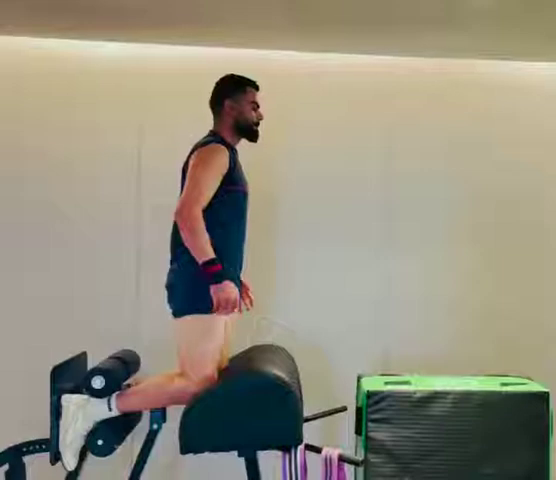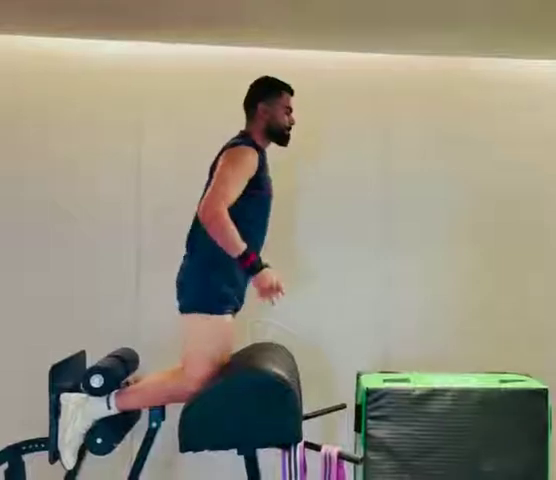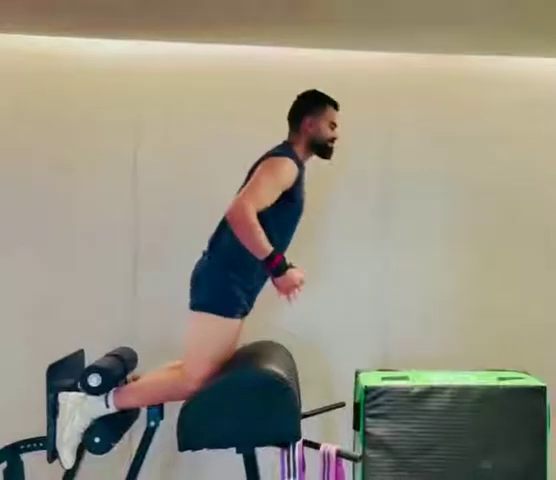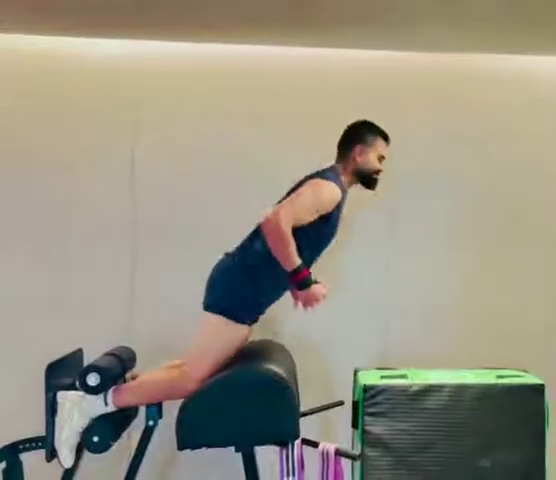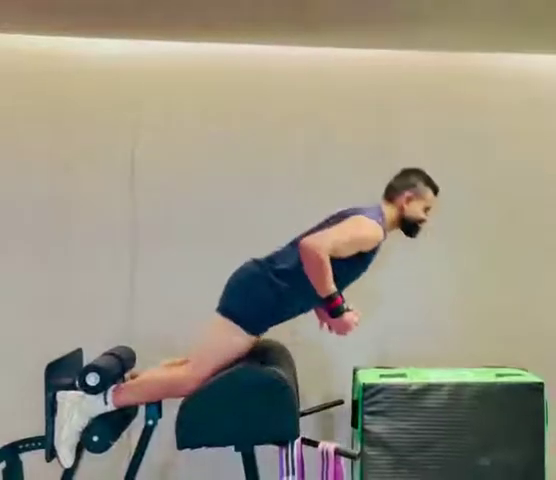
dt=0.3s
person 1, frame 1
left shoulder: (225, 155)
right shoulder: (214, 152)
right elbow: (187, 213)
left wrist: (233, 278)
right wrist: (217, 276)
left hip: (211, 282)
right hip: (199, 285)
left knee: (210, 376)
right knee: (199, 383)
left ankle: (115, 394)
right ankle: (94, 408)
person 1, frame 2
left shoulder: (252, 156)
right shoulder: (244, 153)
right elbow: (211, 210)
left wrist: (253, 270)
right wrist: (255, 266)
left hip: (221, 282)
right hip: (210, 281)
left knee: (204, 374)
right knee: (198, 381)
left ankle: (109, 390)
right ankle: (94, 407)
person 1, frame 3
left shoulder: (288, 165)
right shoulder: (284, 164)
right elbow: (240, 213)
left wrist: (276, 270)
right wrist: (279, 266)
left hip: (234, 283)
right hip: (224, 282)
left knee: (204, 372)
right knee: (196, 379)
left ankle: (111, 388)
right ankle: (94, 405)
person 1, frame 4
left shoulder: (329, 186)
right shoulder: (330, 189)
right elbow: (274, 223)
left wrist: (296, 278)
right wrist: (302, 279)
left hip: (242, 286)
right hip: (240, 288)
left knee: (194, 370)
right knee: (192, 379)
right ankle: (90, 404)
person 1, frame 5
left shoulder: (364, 219)
right shoulder: (372, 227)
right elbow: (312, 248)
left wrist: (320, 301)
right wrist: (336, 307)
left hip: (260, 290)
right hip: (259, 296)
left knee: (197, 369)
right knee: (193, 377)
left ankle: (112, 383)
right ankle: (91, 403)
